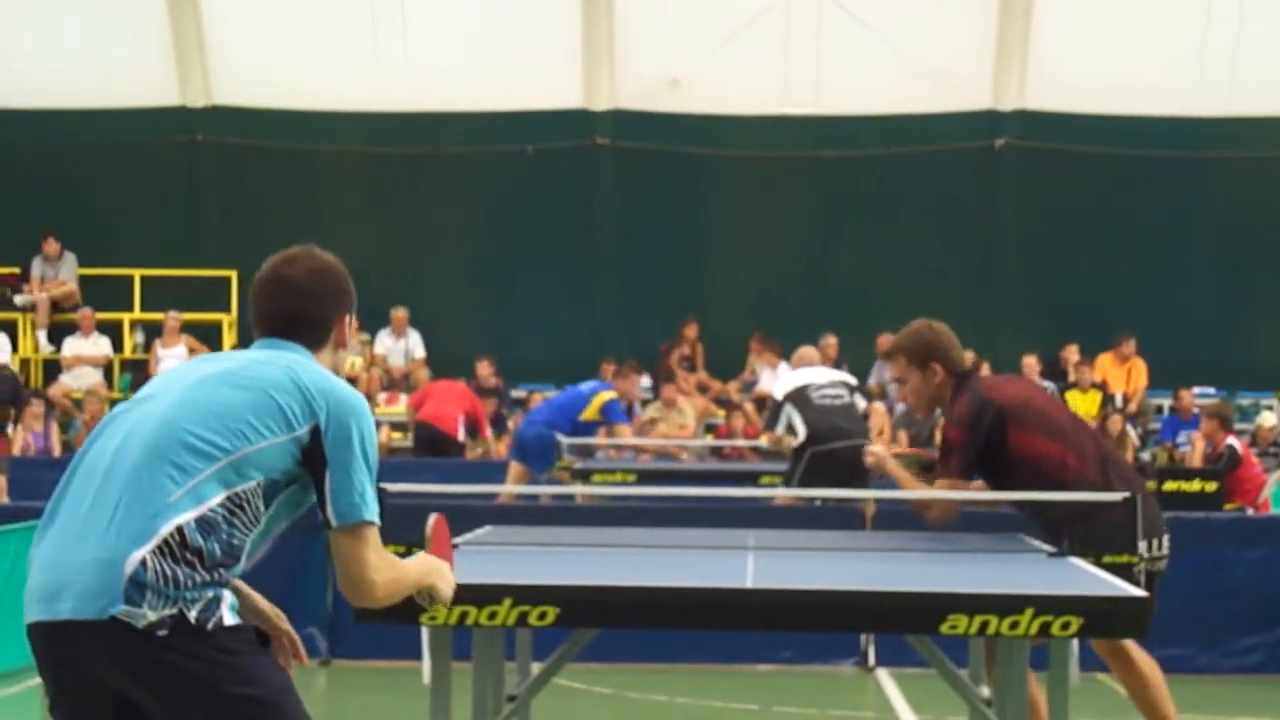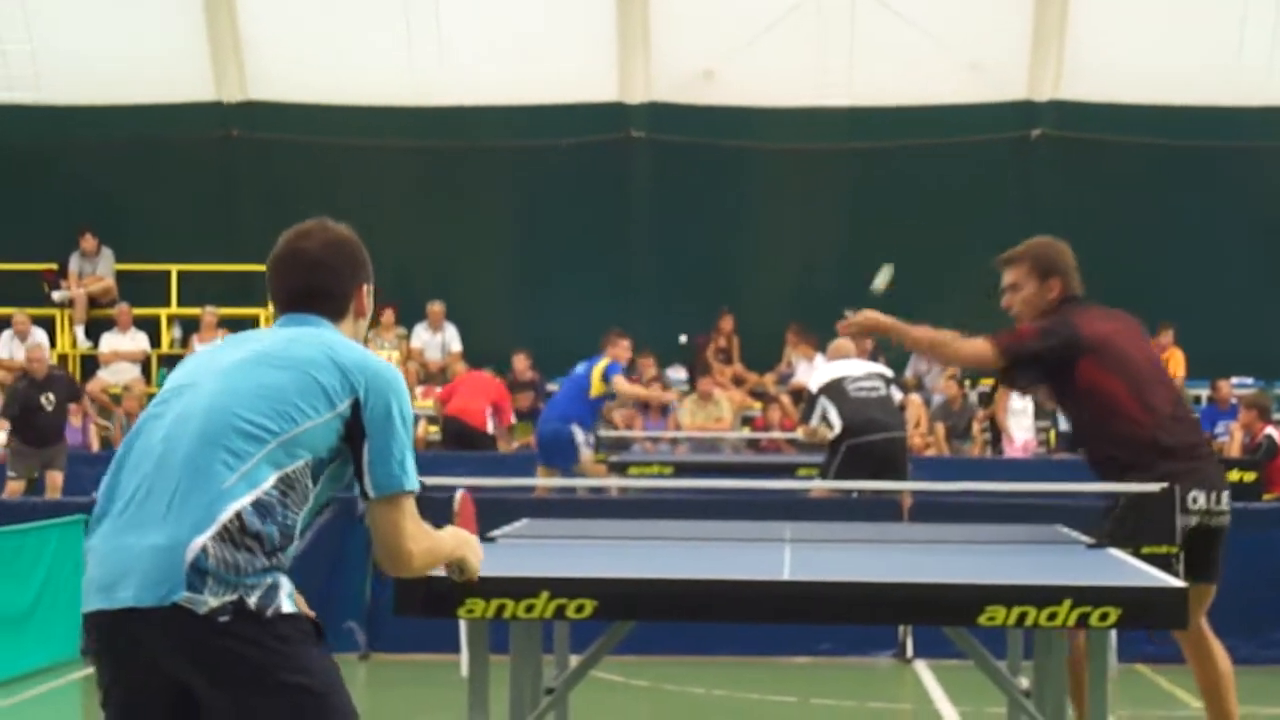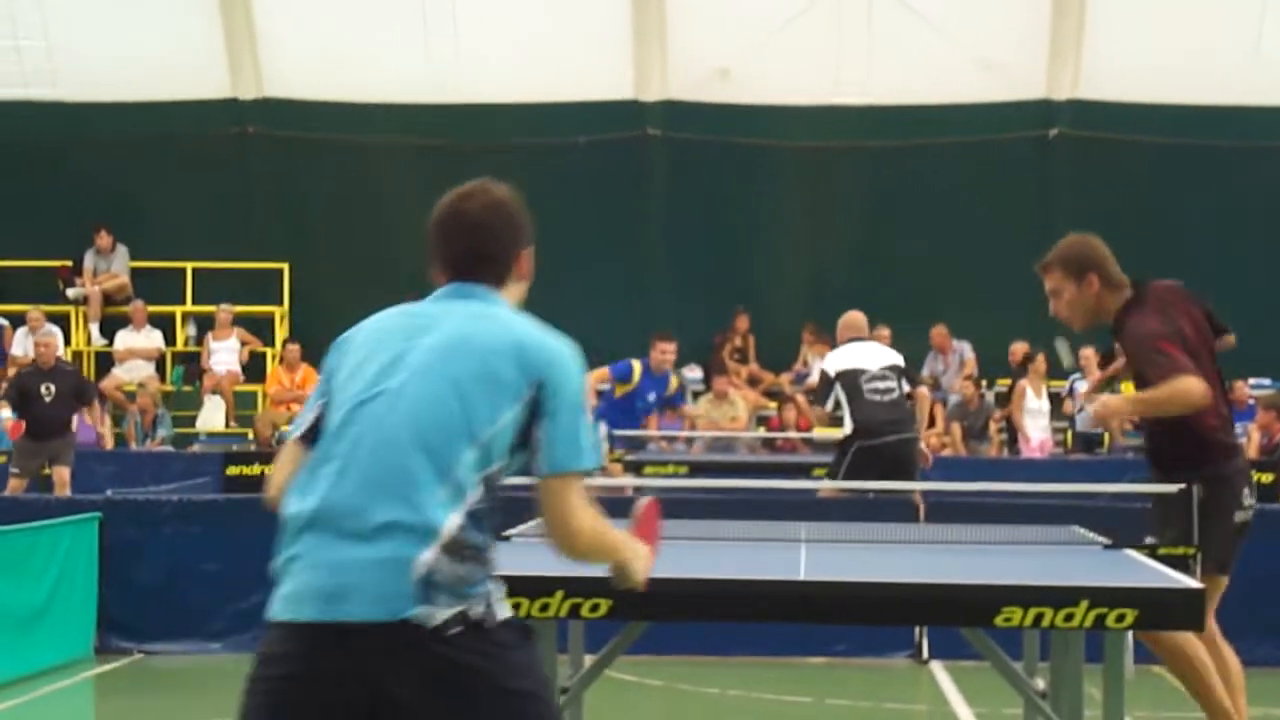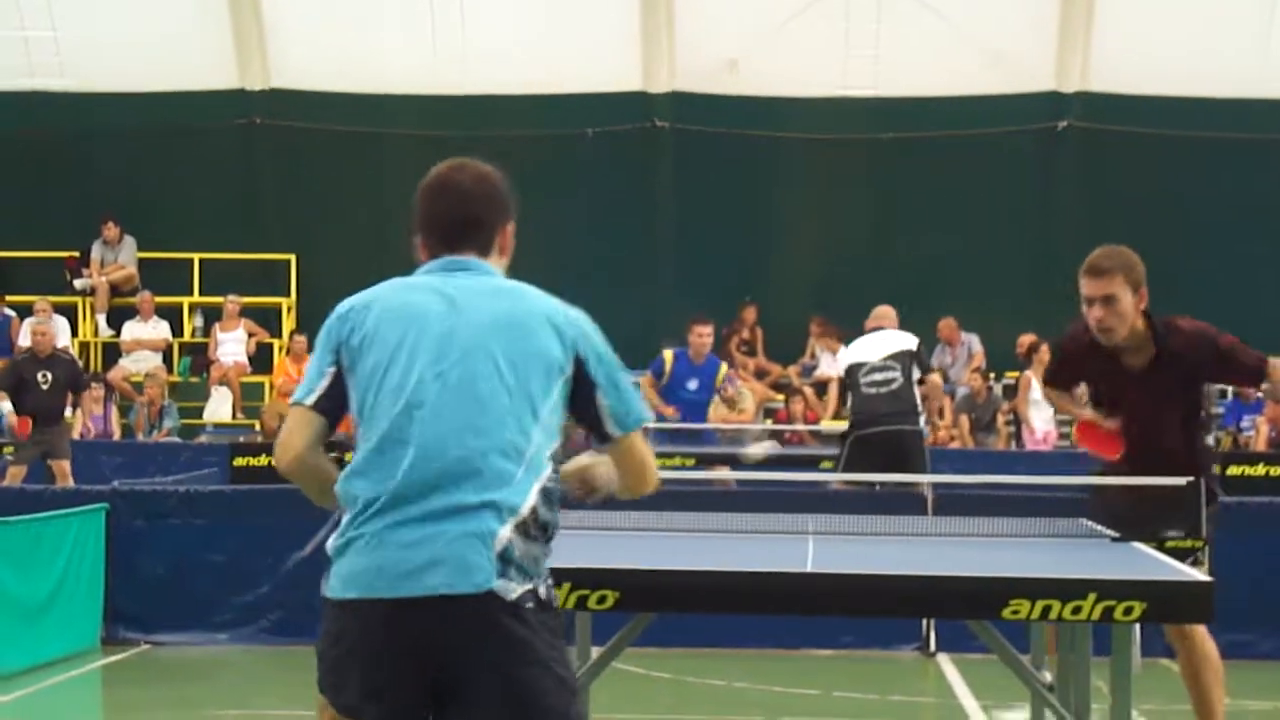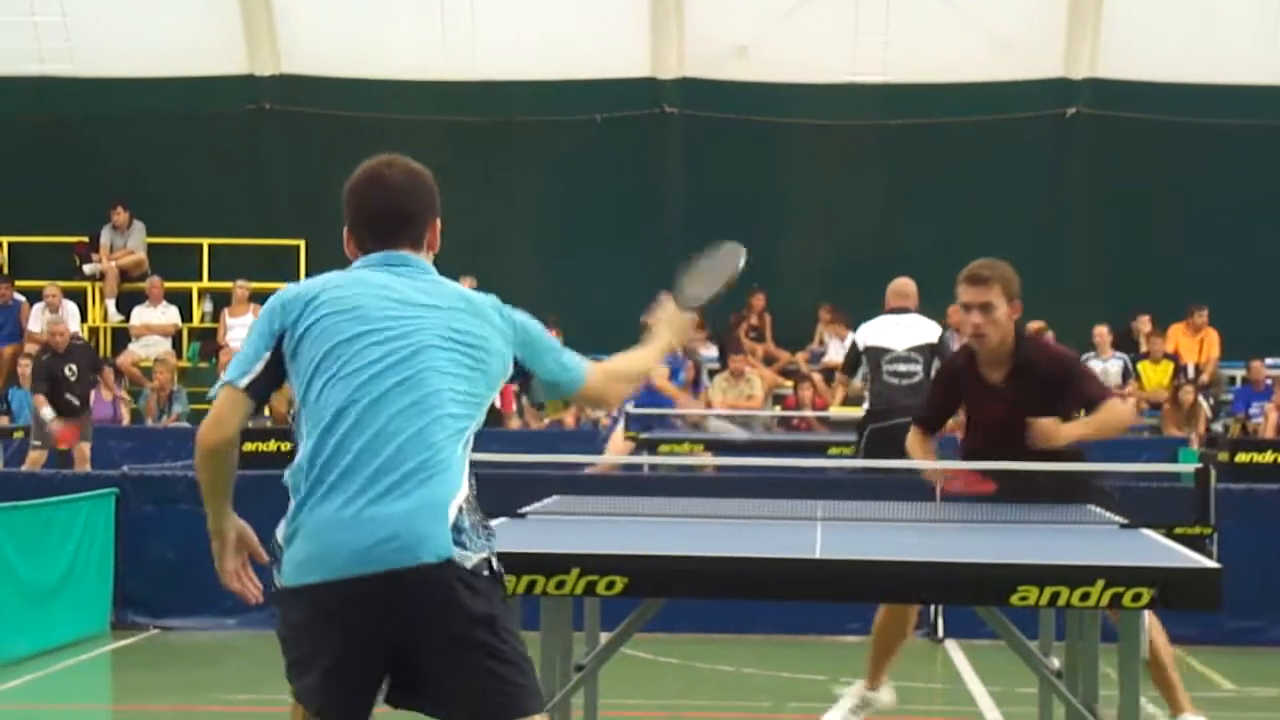
dt=0.5s
person 1, frame 1
left shoulder: (185, 371)
right shoulder: (333, 399)
right elbow: (363, 582)
left wrist: (243, 601)
right wrist: (425, 571)
left hip: (53, 603)
right hip: (151, 607)
person 1, frame 2
left shoulder: (206, 357)
right shoulder: (367, 372)
right elbow: (400, 552)
right wrist: (456, 543)
left hip: (111, 590)
right hip: (214, 591)
person 1, frame 3
left shoulder: (361, 336)
right shoulder: (542, 352)
left elbow: (280, 486)
right elbow: (569, 530)
right wrist: (627, 553)
left hip: (308, 599)
right hip: (430, 605)
person 1, frame 4
left shoulder: (358, 312)
right shoulder: (560, 322)
left elbow: (293, 454)
right elbow: (640, 476)
right wrist: (598, 472)
left hip: (368, 578)
right hip: (492, 582)
person 1, frame 5
left shoulder: (294, 303)
right shoulder: (487, 318)
left elbow: (214, 439)
right elbow: (601, 386)
left wrist: (221, 526)
right wrist: (662, 341)
left hip: (317, 561)
right hip: (434, 557)
person 2, frame 1
left shoulder: (968, 408)
right shoulder: (1004, 388)
left elbow: (939, 508)
left wrist: (890, 464)
right wrist: (976, 487)
left hip: (1100, 533)
right hip: (1140, 522)
right knee: (1112, 642)
person 2, frame 2
left shoulder: (1057, 332)
right shoulder: (1122, 324)
left elbow: (966, 352)
left wrist: (887, 324)
right wrist: (1061, 394)
left hip: (1158, 490)
right hip: (1205, 482)
right knee: (1190, 625)
person 2, frame 3
left shoulder: (1146, 327)
right shoulder: (1167, 294)
left elbow: (1194, 390)
right elbow: (1222, 342)
left wrist: (1127, 404)
left hip: (1203, 488)
right hip: (1217, 484)
right knee: (1198, 624)
person 2, frame 4
left shoulder: (1193, 342)
right shoulder: (1076, 344)
right elbow: (1052, 388)
right wrist: (1081, 413)
left hip: (1182, 495)
right hip: (1117, 491)
left knee: (1180, 619)
person 2, frame 5
left shoulder: (1052, 361)
right shoulder: (953, 369)
left elbow: (1124, 413)
right elbow: (917, 436)
left wrist: (1072, 432)
left hip: (1063, 500)
right hip: (988, 499)
